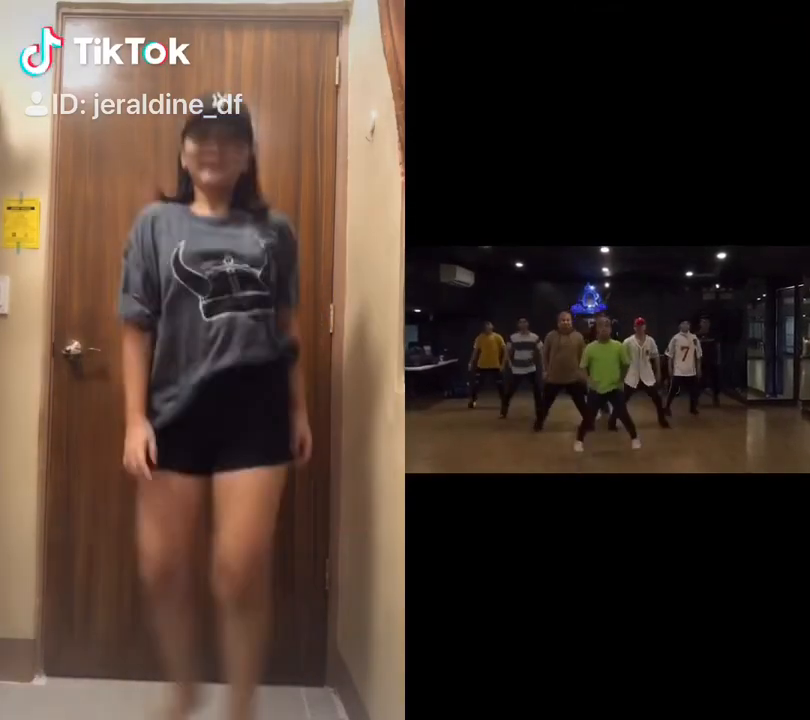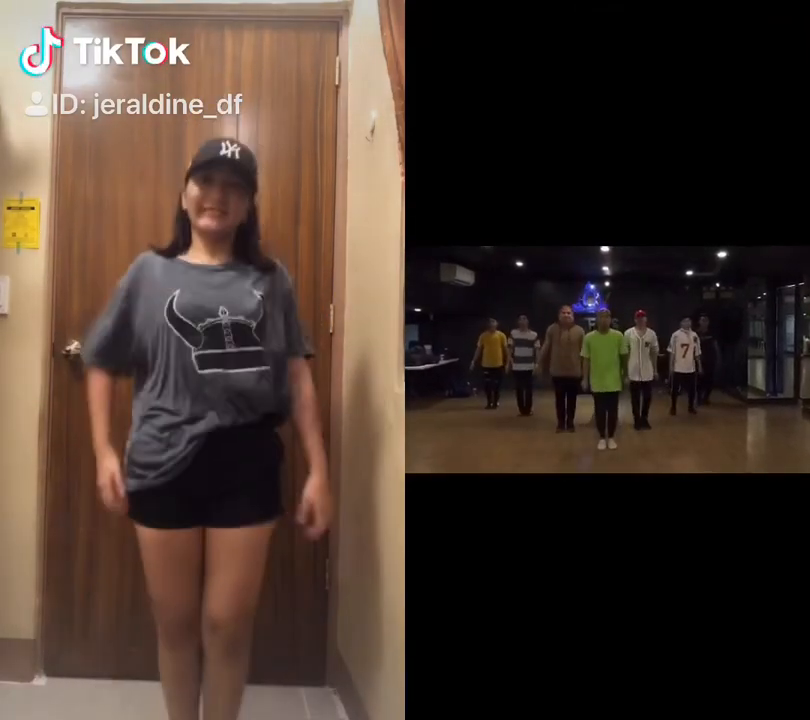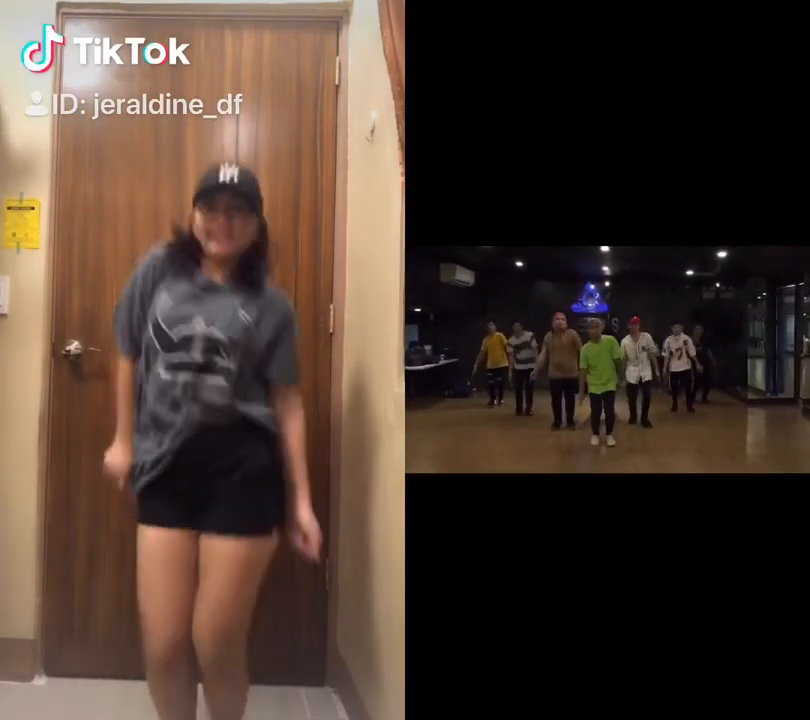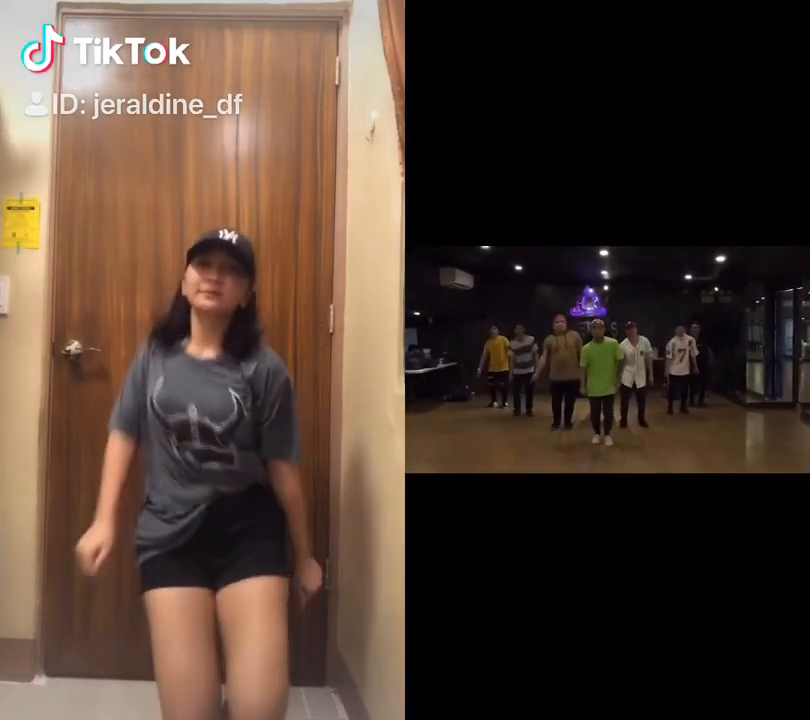
dt=0.7s
person 1, frame 1
left shoulder: (274, 231)
right shoulder: (156, 223)
left elbow: (288, 323)
right elbow: (137, 327)
left wrist: (299, 408)
right wrist: (137, 417)
left hip: (255, 410)
right hip: (177, 409)
left knee: (238, 575)
right knee: (162, 571)
person 1, frame 2
left shoulder: (269, 278)
right shoulder: (149, 272)
left elbow: (298, 373)
right elbow: (100, 365)
left wrist: (319, 469)
right wrist: (104, 452)
left hip: (246, 464)
right hip: (163, 466)
left knee: (228, 624)
right knee: (175, 624)
person 1, frame 3
left shoulder: (269, 303)
right shoulder: (158, 269)
left elbow: (287, 402)
right elbow: (130, 356)
left wrist: (302, 501)
right wrist: (123, 438)
left hip: (243, 472)
right hip: (166, 471)
left knee: (216, 647)
right knee: (163, 649)
person 1, frame 4
left shoulder: (263, 371)
right shoulder: (155, 354)
left elbow: (283, 468)
right elbow: (122, 433)
left wrist: (304, 556)
right wrist: (103, 520)
left hip: (248, 534)
right hip: (171, 539)
